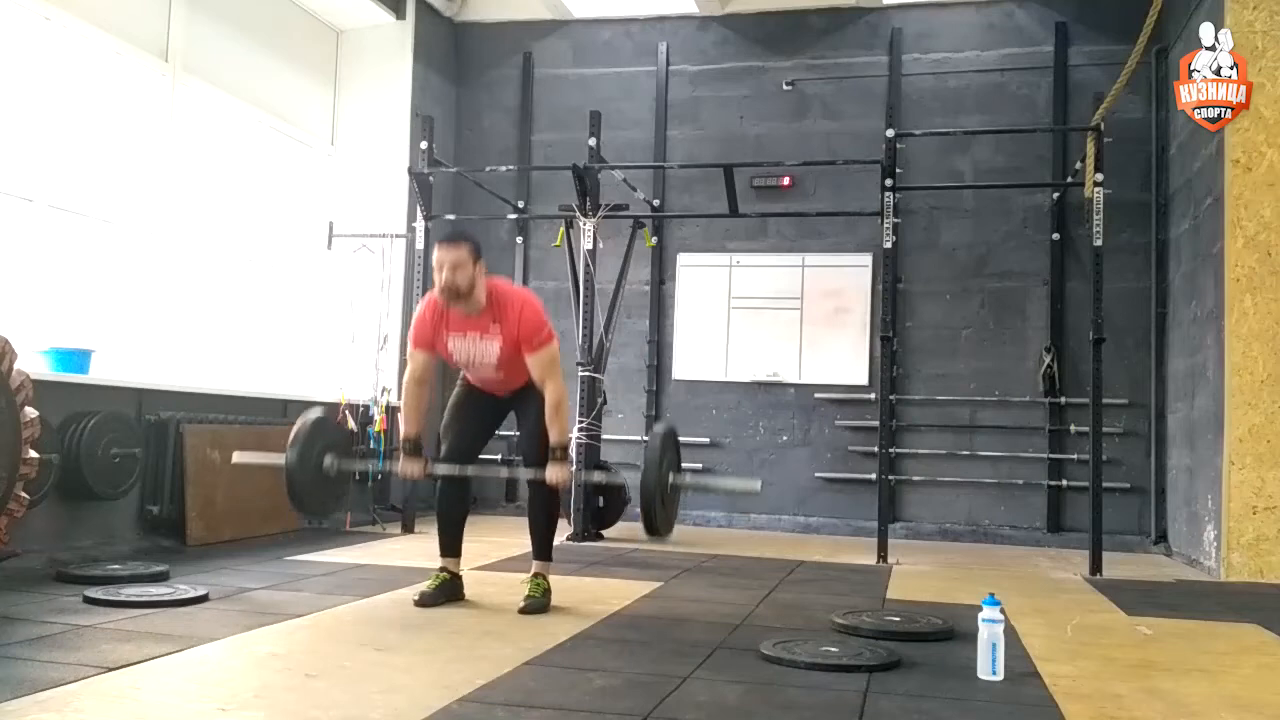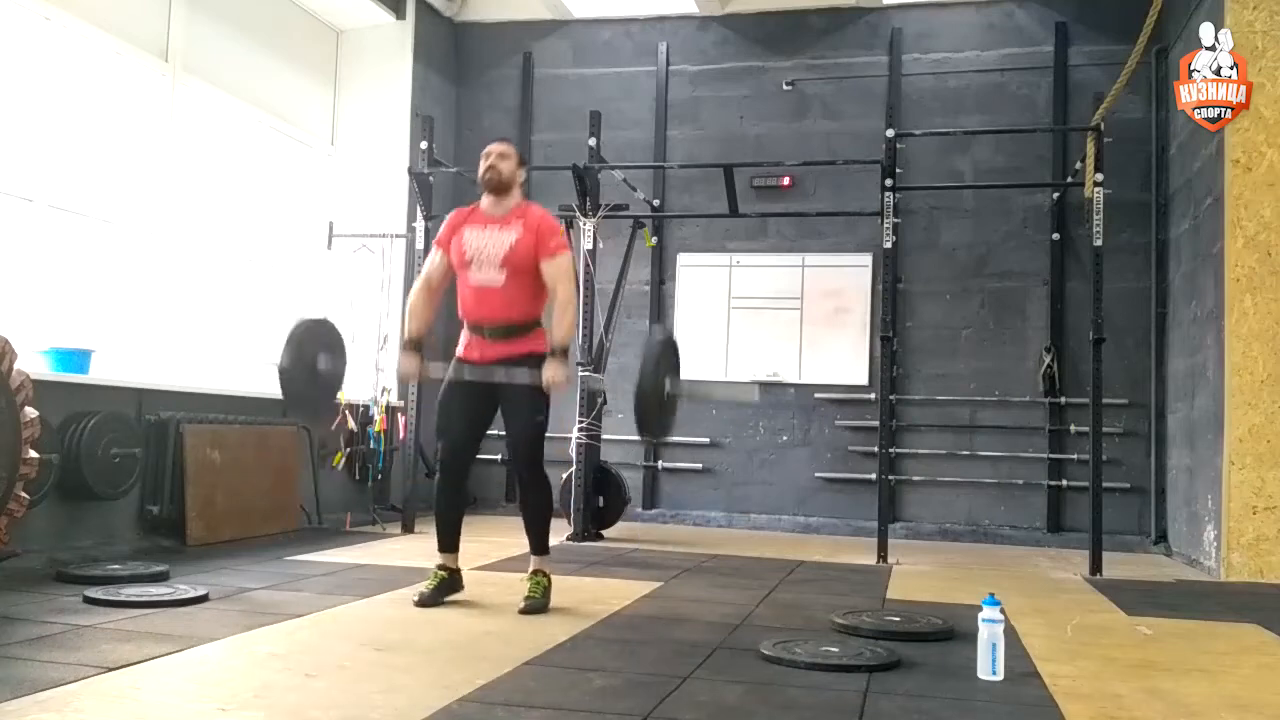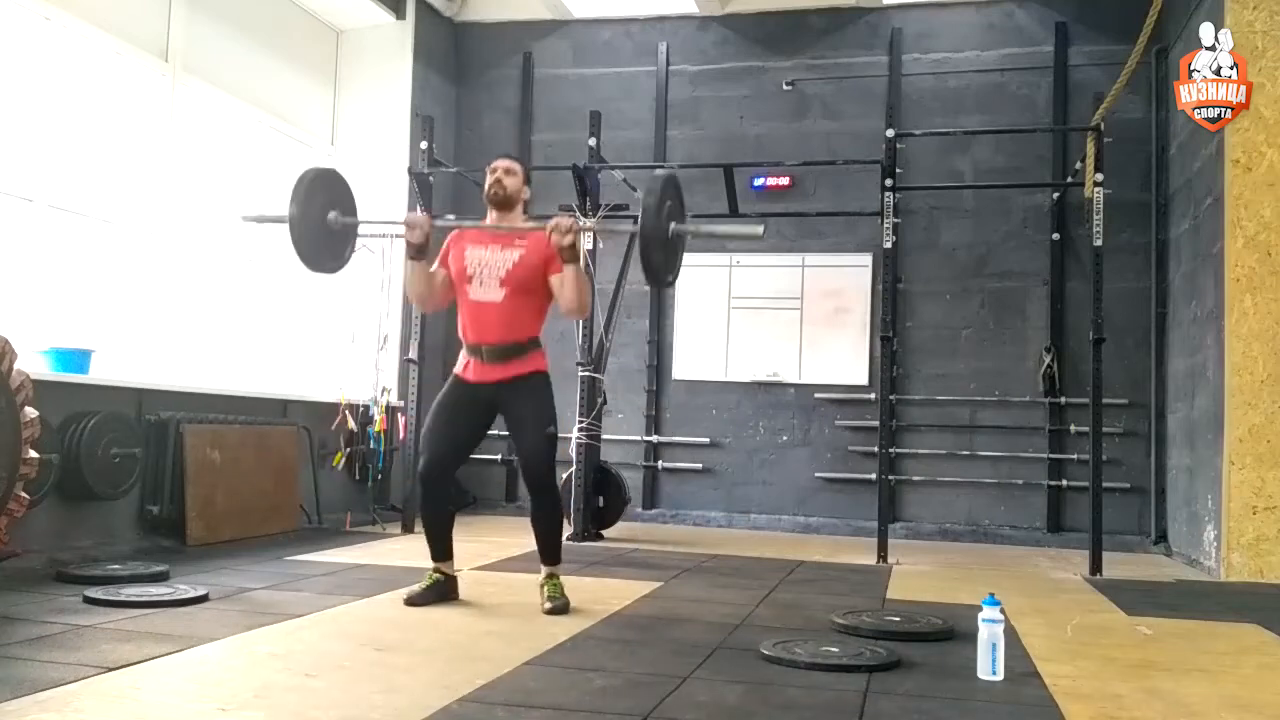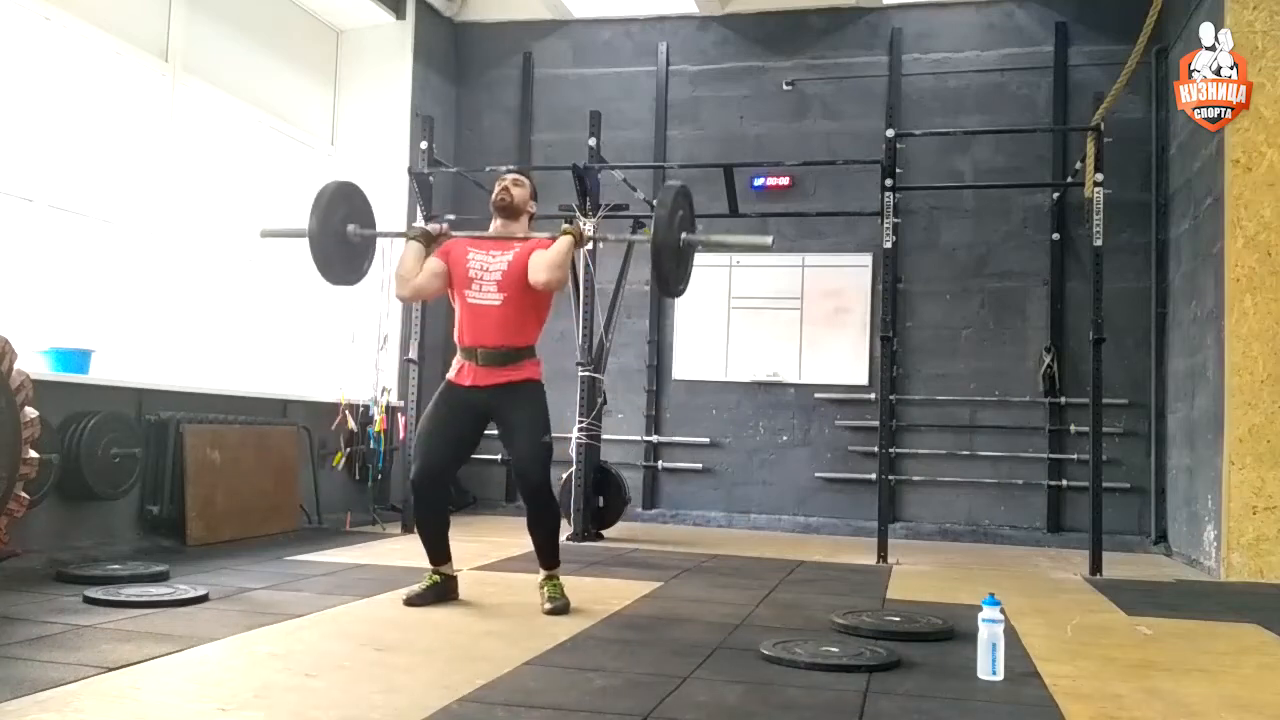
dt=0.3s
person 1, frame 1
left shoulder: (520, 306)
right shoulder: (429, 312)
left elbow: (552, 386)
right elbow: (416, 380)
left wrist: (560, 455)
right wrist: (410, 448)
left hip: (531, 384)
right hip: (478, 386)
left knee: (537, 466)
right knee: (451, 464)
left ankle: (539, 577)
right ankle: (449, 573)
person 1, frame 2
left shoulder: (540, 224)
right shoulder: (457, 224)
left elbow: (564, 295)
right elbow: (427, 287)
left wrist: (559, 356)
right wrist: (412, 346)
left hip: (524, 358)
right hip: (470, 357)
left knee: (526, 462)
right knee: (451, 461)
left ankle: (539, 574)
right ankle: (447, 569)
person 1, frame 3
left shoulder: (543, 243)
right shoulder: (459, 241)
left elbow: (577, 307)
right elbow: (426, 300)
left wrist: (567, 252)
right wrist: (417, 248)
left hip: (524, 377)
right hip: (468, 376)
left knee: (539, 474)
right knee: (431, 470)
left ankle: (551, 577)
right ankle: (442, 573)
person 1, frame 4
left shoulder: (537, 250)
right shoulder: (455, 249)
left elbow: (547, 278)
right elbow: (407, 289)
left wrist: (567, 240)
right wrist: (419, 243)
left hip: (518, 384)
right hip: (461, 382)
left knee: (534, 480)
right knee: (424, 477)
left ankle: (551, 578)
right ankle: (441, 574)
